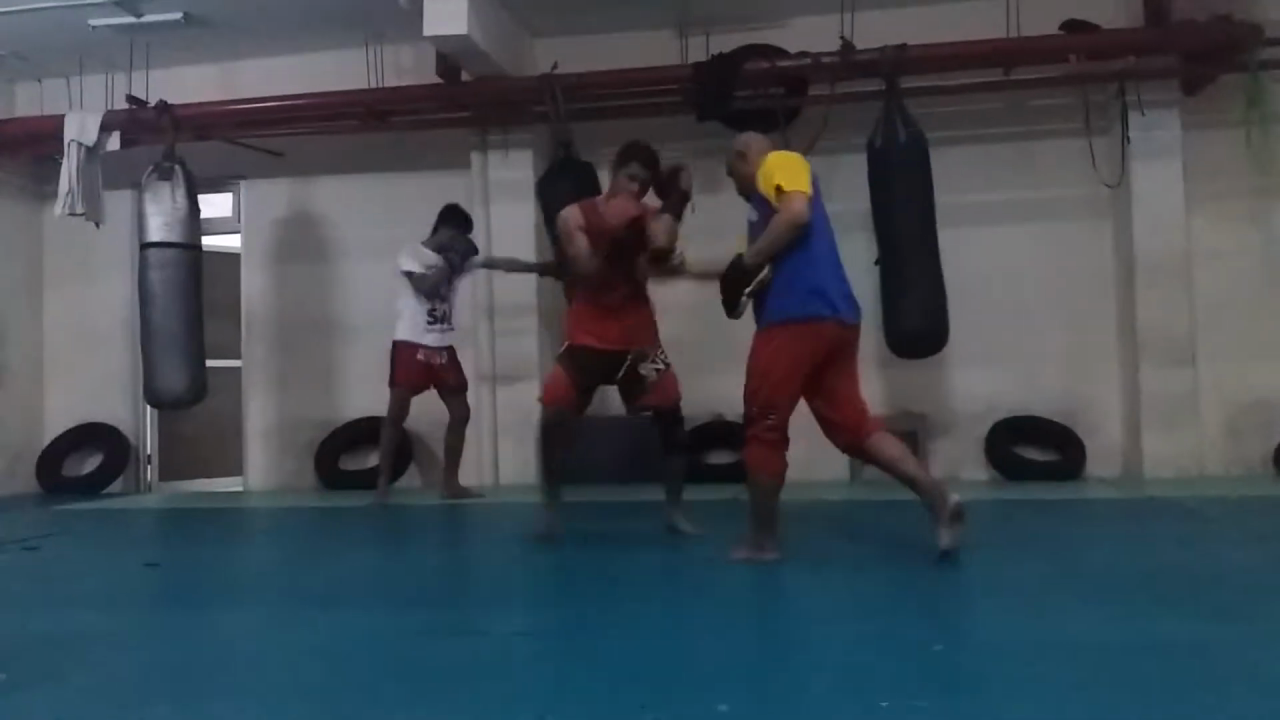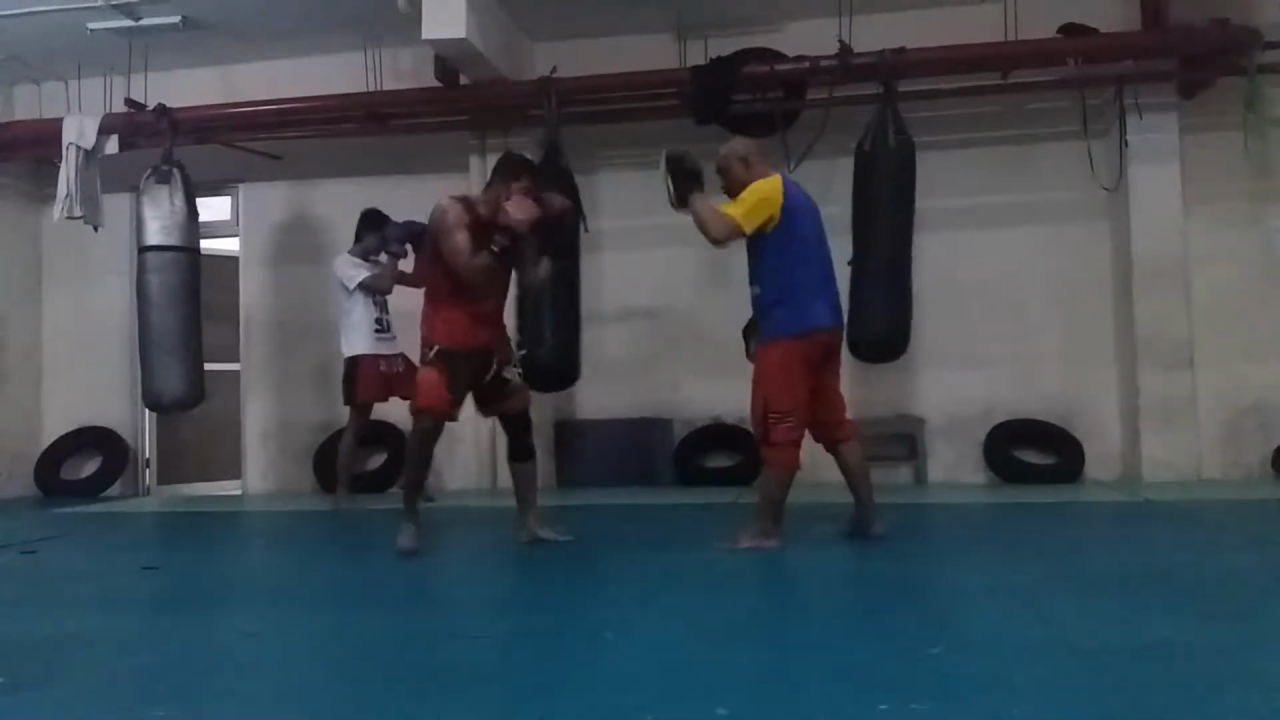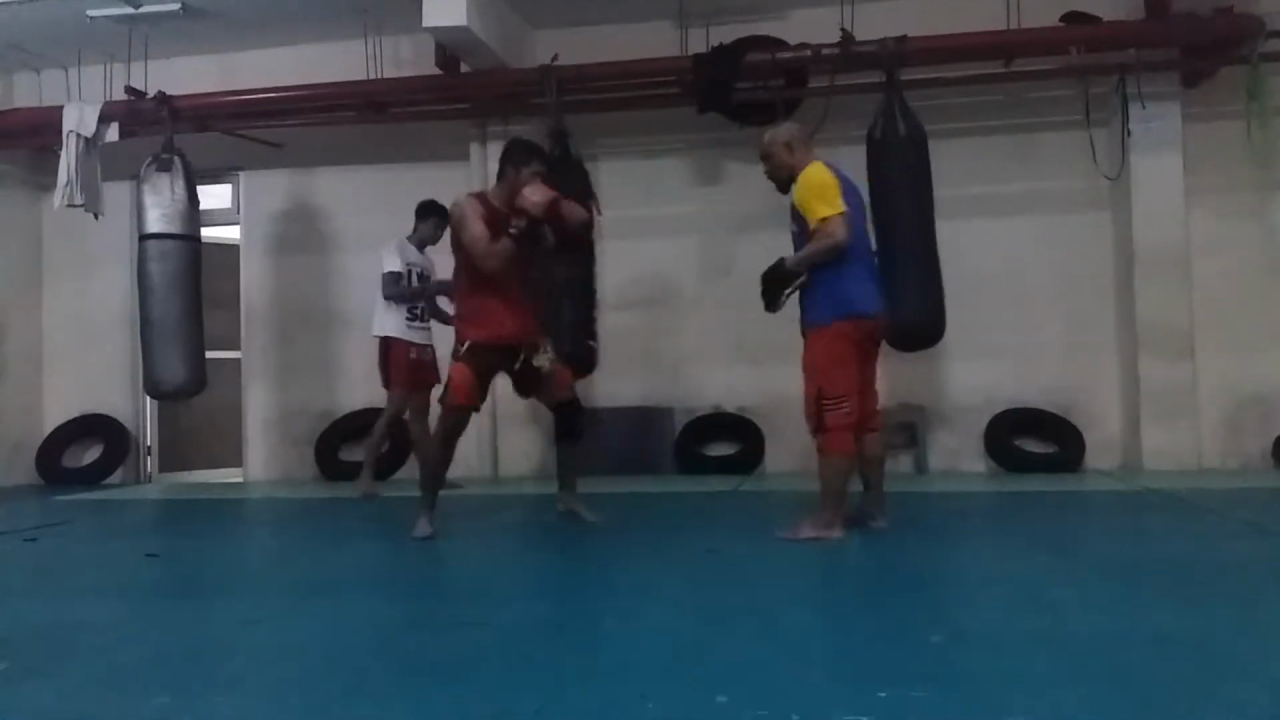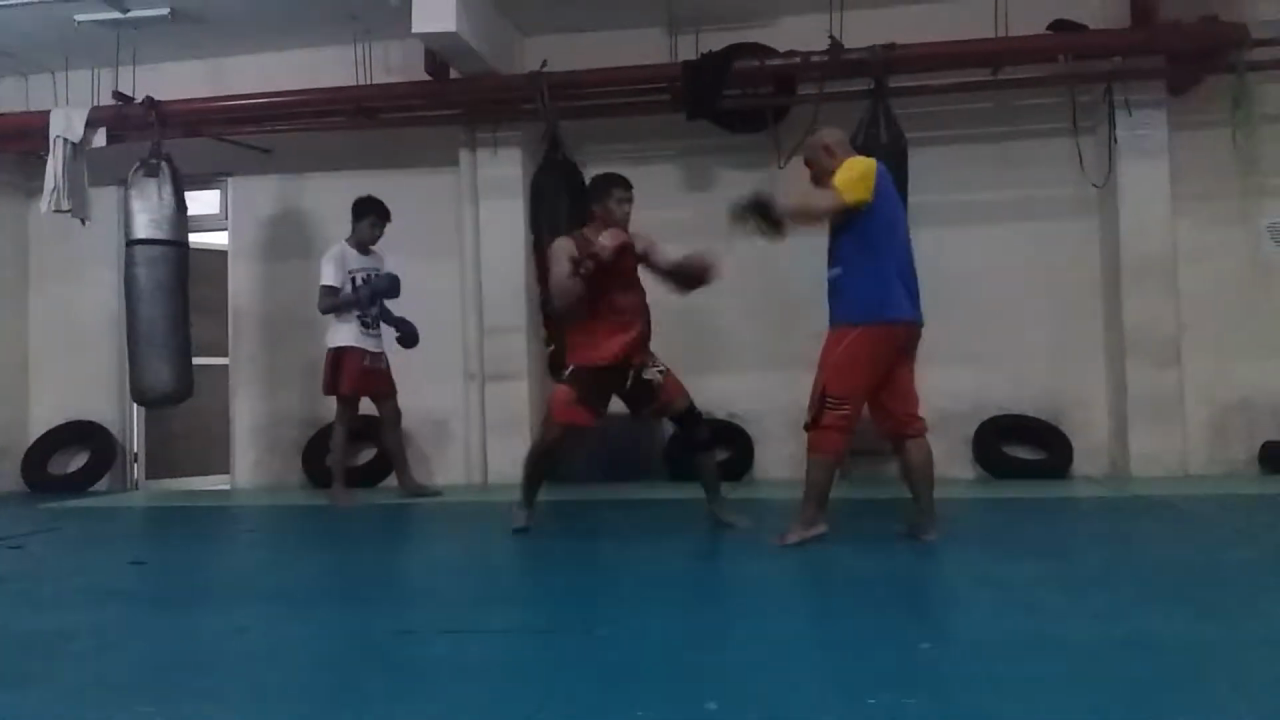
dt=1s
person 1, frame 1
left shoulder: (779, 161)
right shoulder: (783, 175)
left elbow: (796, 214)
left wrist: (744, 263)
left hip: (793, 317)
right hip: (838, 318)
left knee: (764, 431)
right knee: (855, 425)
left ankle: (762, 540)
right ankle: (939, 498)
person 1, frame 2
left shoulder: (766, 191)
right shoulder: (792, 194)
left elbow: (718, 231)
left wrist: (692, 192)
right wrist: (759, 319)
left hip: (790, 330)
right hip: (823, 324)
left knee: (778, 430)
right knee: (834, 423)
left ankle: (765, 528)
right ankle: (868, 515)
person 1, frame 3
left shoulder: (813, 178)
right shoulder: (826, 182)
left elbow: (836, 237)
left wrist: (788, 267)
right wrist: (795, 276)
left hip: (835, 314)
right hip: (861, 311)
left knee: (831, 417)
right knee: (862, 413)
left ankle: (829, 518)
right ankle: (874, 505)
person 1, frame 4
left shoulder: (863, 169)
right shoulder: (872, 189)
left elbow: (824, 205)
left wrist: (773, 208)
left hip: (867, 319)
right hip: (899, 318)
left knee: (829, 416)
right knee: (904, 421)
left ankle: (811, 518)
right ankle: (925, 519)
person 2, frame 1
left shoulder: (646, 218)
right shoulder: (574, 217)
left elbow: (662, 248)
right elbow: (586, 276)
left wrist: (675, 204)
right wrist: (613, 241)
left hip: (637, 336)
right hip: (588, 337)
left knee: (670, 418)
right knee: (553, 420)
left ankle: (674, 510)
right ankle: (551, 507)
person 2, frame 2
left shoulder: (510, 224)
right shoulder: (451, 212)
left elbow: (537, 278)
right elbow: (470, 274)
right wrist: (504, 237)
left hip: (492, 341)
right hip: (449, 341)
left knee: (520, 425)
right knee: (426, 428)
left ankle: (530, 522)
right ankle: (409, 520)
person 2, frame 3
left shoulder: (526, 209)
right shoulder: (468, 208)
right elbow: (490, 262)
left wrist: (560, 218)
right wrist: (523, 221)
left hip: (523, 331)
right hip: (479, 335)
left knee: (568, 406)
right knee: (451, 422)
left ankle: (568, 495)
right ankle: (426, 513)
person 2, frame 4
left shoulder: (635, 244)
right shoulder: (566, 248)
left elbow: (680, 281)
right elbow: (560, 302)
left wrist: (691, 270)
right wrist: (593, 264)
left hip: (635, 356)
right hip: (587, 360)
left knee: (691, 419)
right knee: (550, 437)
left ankle: (717, 504)
right ankle: (525, 506)
person 3, frame 1
left shoulder: (455, 256)
right shoulder: (410, 254)
left elbow: (497, 265)
right elbow: (426, 288)
left wrist: (542, 267)
right wrist: (451, 263)
left hip: (442, 347)
right hip: (410, 345)
left knee: (460, 412)
right knee: (397, 413)
left ankle: (449, 482)
right ankle: (383, 480)
person 3, frame 2
left shoulder: (376, 265)
right shoulder: (345, 264)
right elbow: (384, 286)
left wrist: (408, 253)
right wrist: (394, 254)
left hip: (391, 352)
right hip: (364, 355)
right knee: (357, 423)
right ankle: (342, 492)
person 3, frame 3
left shoulder: (426, 260)
right shoulder: (396, 249)
right elbow: (391, 292)
left wrist: (456, 320)
right wrist: (432, 287)
left hip: (422, 342)
right hip: (396, 339)
left knee: (420, 411)
right knee: (396, 407)
right ankle: (367, 472)
person 3, frame 4
left shoulder: (377, 259)
right shoulder: (336, 256)
right elbow: (325, 304)
left wrist: (396, 321)
right wrist: (362, 294)
left hip: (375, 349)
right hip: (348, 348)
left knee: (391, 415)
right knee: (345, 417)
left ankle: (406, 480)
right ankle: (338, 487)
